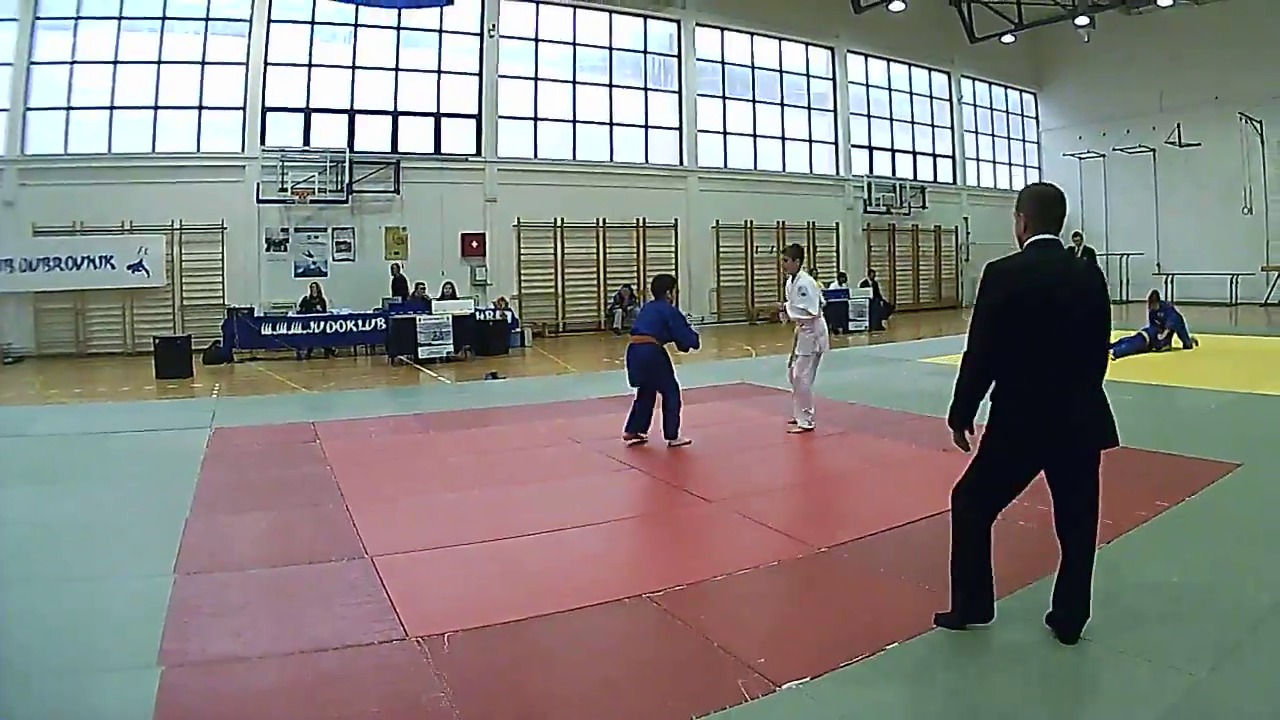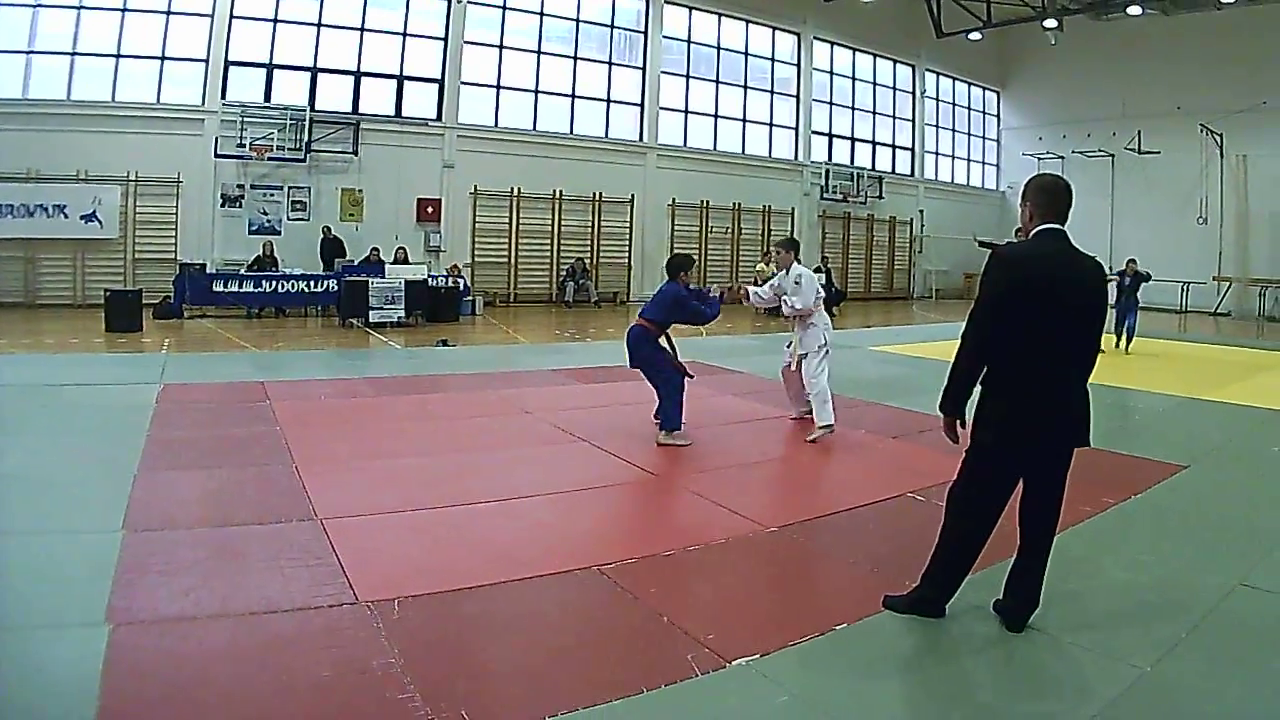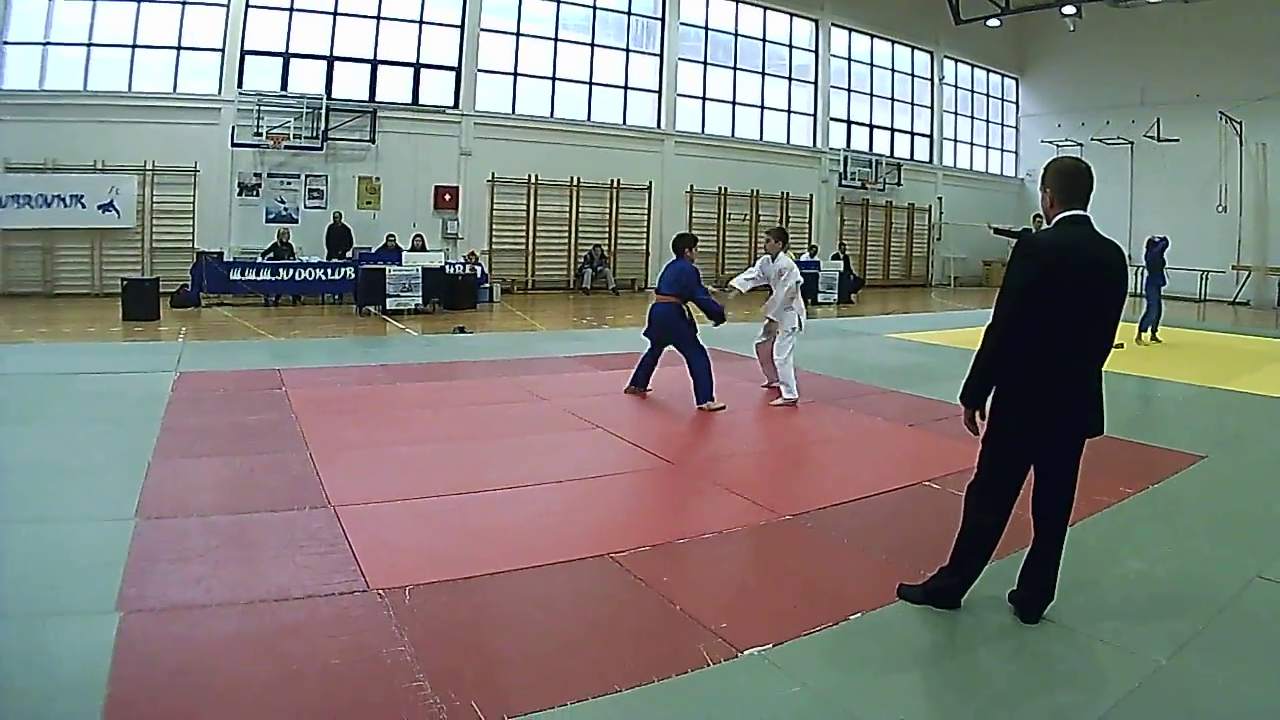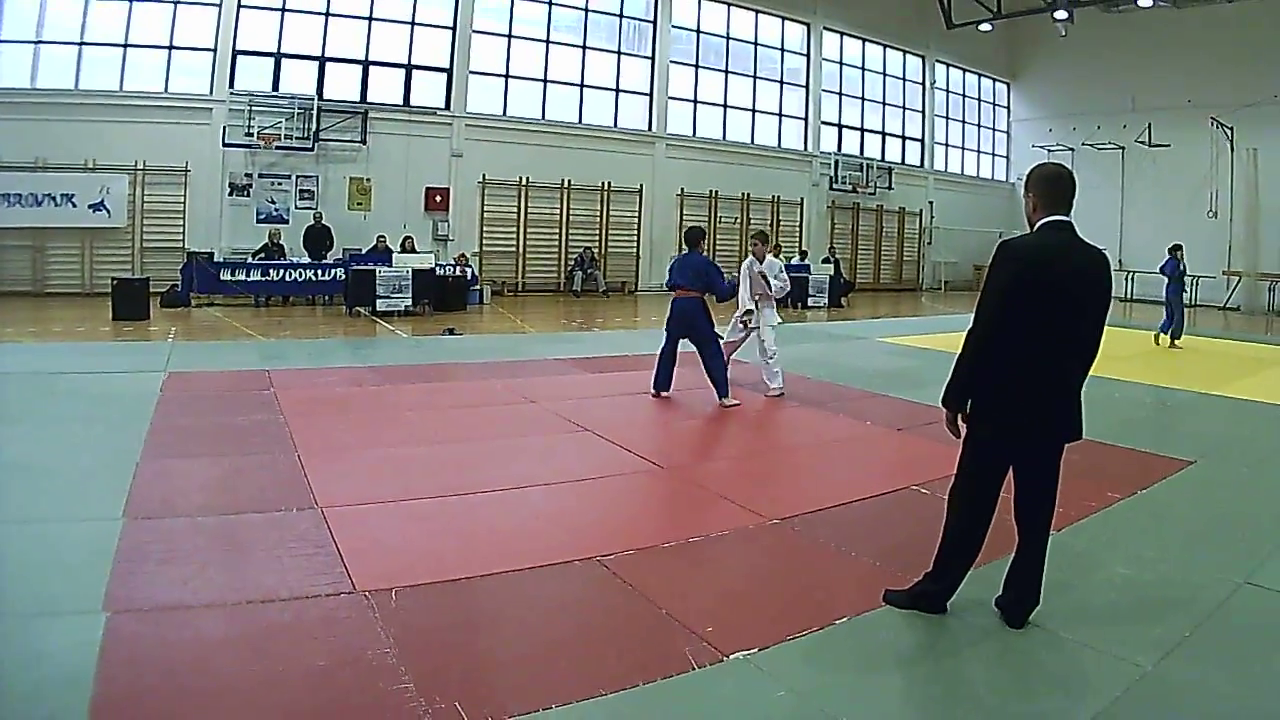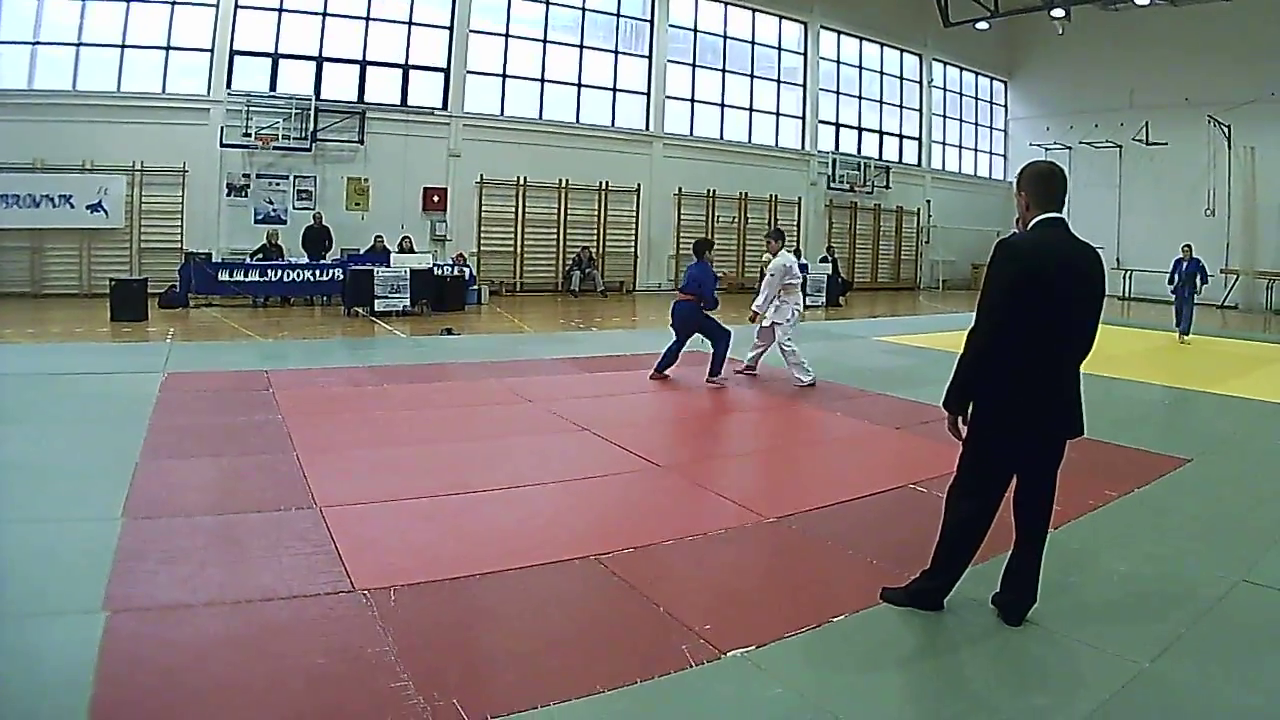
dt=1s
person 1, frame 1
left shoulder: (1003, 274)
right shoulder: (1090, 276)
left elbow: (981, 354)
right elbow: (1098, 350)
left wrist: (961, 415)
left hip: (1021, 421)
right hip: (1082, 420)
left knee: (971, 503)
right knee: (1077, 520)
left ankle: (971, 604)
right ankle: (1069, 617)
person 1, frame 2
left shoulder: (1010, 260)
right shoulder: (1092, 272)
left elbow: (978, 339)
right elbow: (1089, 349)
left wrist: (953, 402)
left hip: (1009, 411)
right hip: (1065, 414)
left knee: (971, 505)
right knee: (1041, 515)
left ankle: (931, 594)
right ankle: (1018, 606)
person 1, frame 3
left shoulder: (1036, 248)
right shoulder: (1113, 256)
left elbow: (1003, 330)
right elbow: (1105, 334)
left wrist: (974, 394)
left hip: (1025, 401)
right hip: (1078, 402)
left knee: (989, 497)
right knee: (1054, 505)
left ankle: (948, 586)
right ankle: (1033, 597)
person 1, frame 4
left shoulder: (1016, 253)
right shoulder: (1097, 263)
left elbow: (984, 334)
right elbow: (1090, 341)
left wrist: (956, 397)
left hip: (1002, 404)
right hip: (1057, 408)
left knee: (971, 502)
right knee: (1036, 509)
left ankle: (935, 590)
right ankle: (1018, 602)
person 1, frame 5
left shoulder: (1015, 251)
right shoulder: (1089, 258)
left elbow: (986, 335)
right elbow: (1085, 336)
left wrist: (957, 400)
left hip: (1005, 403)
right hip: (1057, 404)
left knee: (971, 498)
right knee: (1035, 506)
left ankle: (932, 587)
right ankle: (1016, 599)
person 2, frame 1
left shoulder: (805, 283)
right shoulder: (791, 281)
left elbow: (810, 312)
left wrist: (789, 307)
right wrist: (787, 308)
left hip: (812, 333)
right hip: (802, 332)
left knee: (801, 377)
right knee: (795, 372)
left ankle: (805, 422)
right ankle: (802, 415)
person 2, frame 2
left shoulder: (803, 275)
right shoulder: (783, 277)
left elbow: (802, 306)
right elbow: (765, 294)
left wrist: (782, 299)
right wrist: (745, 293)
left hip: (815, 328)
right hip: (802, 328)
left knee: (814, 376)
right knee: (790, 371)
left ankle: (825, 422)
right ankle: (804, 408)
person 2, frame 3
left shoulder: (786, 266)
right shoulder: (766, 261)
left elbow: (781, 294)
right elbow: (751, 276)
left wrist: (770, 318)
right wrist: (735, 288)
left hip: (790, 311)
right hip: (778, 311)
left knee: (781, 353)
right knee: (762, 345)
left ankle: (789, 395)
right ankle: (774, 379)
person 2, frame 4
left shoulder: (776, 264)
right shoulder: (747, 264)
left elbow: (785, 287)
right elbow: (744, 288)
left wrist: (768, 281)
right wrist: (747, 310)
left hip: (766, 308)
right hip: (748, 307)
left knee: (767, 348)
right knee: (730, 341)
left ankle: (776, 386)
person 2, frame 5
left shoulder: (780, 262)
right shoulder: (787, 258)
left elbow: (769, 287)
left wrist: (756, 310)
left hip: (788, 304)
right hip: (780, 302)
left knee: (784, 341)
right knee: (764, 334)
left ankle: (806, 377)
right ankle: (751, 365)
person 3, frame 1
left shoulder: (646, 308)
right shoulder: (671, 312)
right elbow: (686, 340)
left wrist: (678, 321)
right wrist: (693, 338)
left hip: (634, 352)
right hip: (651, 353)
left knee: (645, 392)
right knee: (671, 392)
left ankle: (632, 430)
right ankle: (672, 436)
person 3, frame 2
left shoulder: (673, 290)
right shoulder: (677, 295)
left elbow: (694, 297)
right elbow: (701, 316)
right wrist: (714, 299)
left hip: (642, 336)
right hip: (641, 339)
left knee: (673, 374)
right knee: (672, 380)
left ankle: (663, 416)
right ankle: (668, 432)
person 3, frame 3
left shoulder: (671, 266)
right shoulder: (689, 270)
right elbow: (700, 299)
left wrist: (709, 301)
right wrist: (718, 313)
left hip: (657, 312)
right hip: (672, 314)
left knee: (656, 349)
right knee: (697, 355)
left ankle: (637, 385)
right ankle: (705, 400)
person 3, frame 4
left shoulder: (678, 261)
right shoulder: (706, 264)
left elbow: (670, 284)
right elbow: (722, 293)
right wrist: (731, 286)
left hip: (677, 306)
right hip: (695, 308)
left knee: (669, 347)
right knee: (712, 352)
left ankle: (660, 387)
right ankle: (723, 396)
person 3, frame 5
left shoulder: (692, 268)
right shoulder: (706, 272)
right elbow: (709, 301)
right wrist: (713, 304)
left hip: (679, 308)
right hip: (691, 310)
left knee: (681, 340)
right knee: (722, 336)
left ankle: (658, 371)
right ankle: (713, 375)
